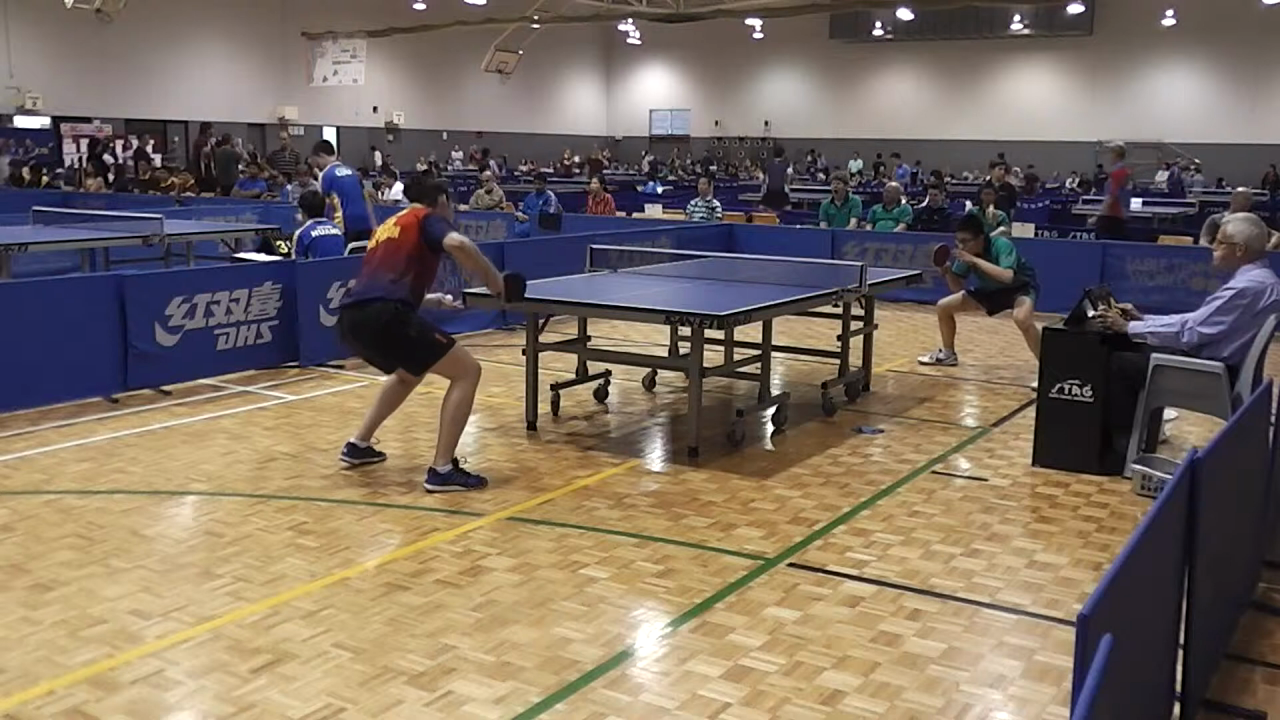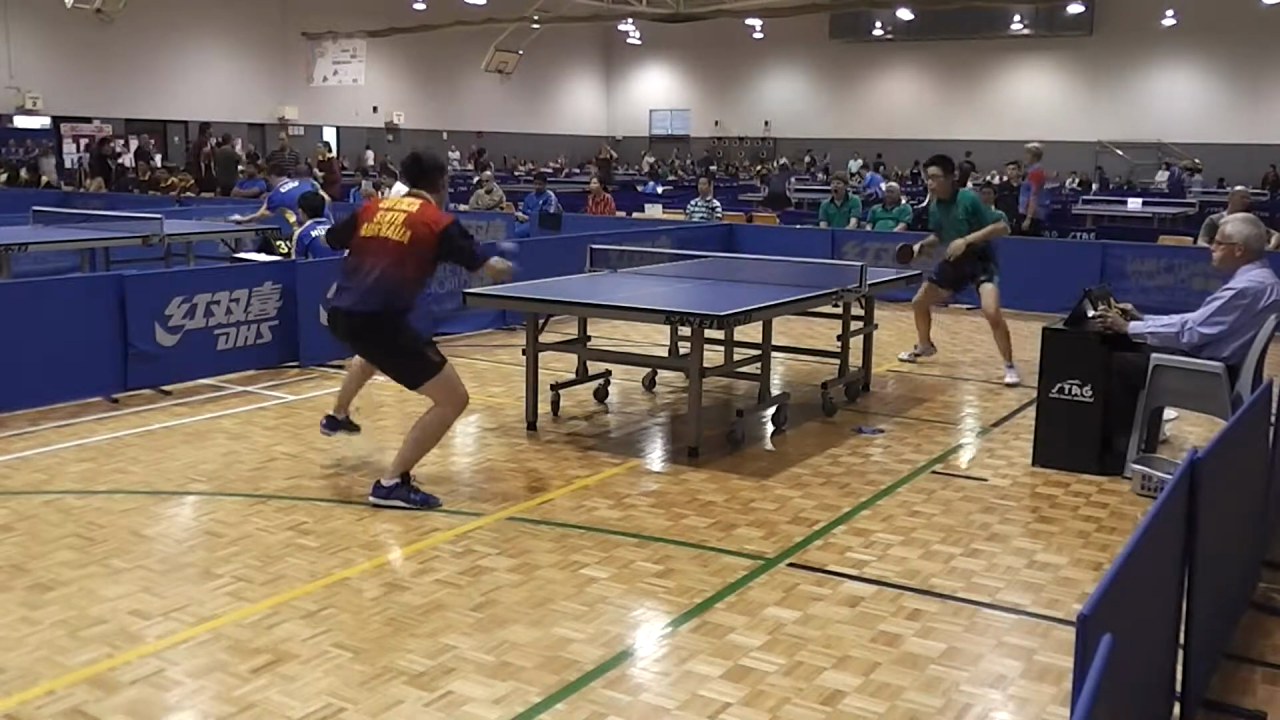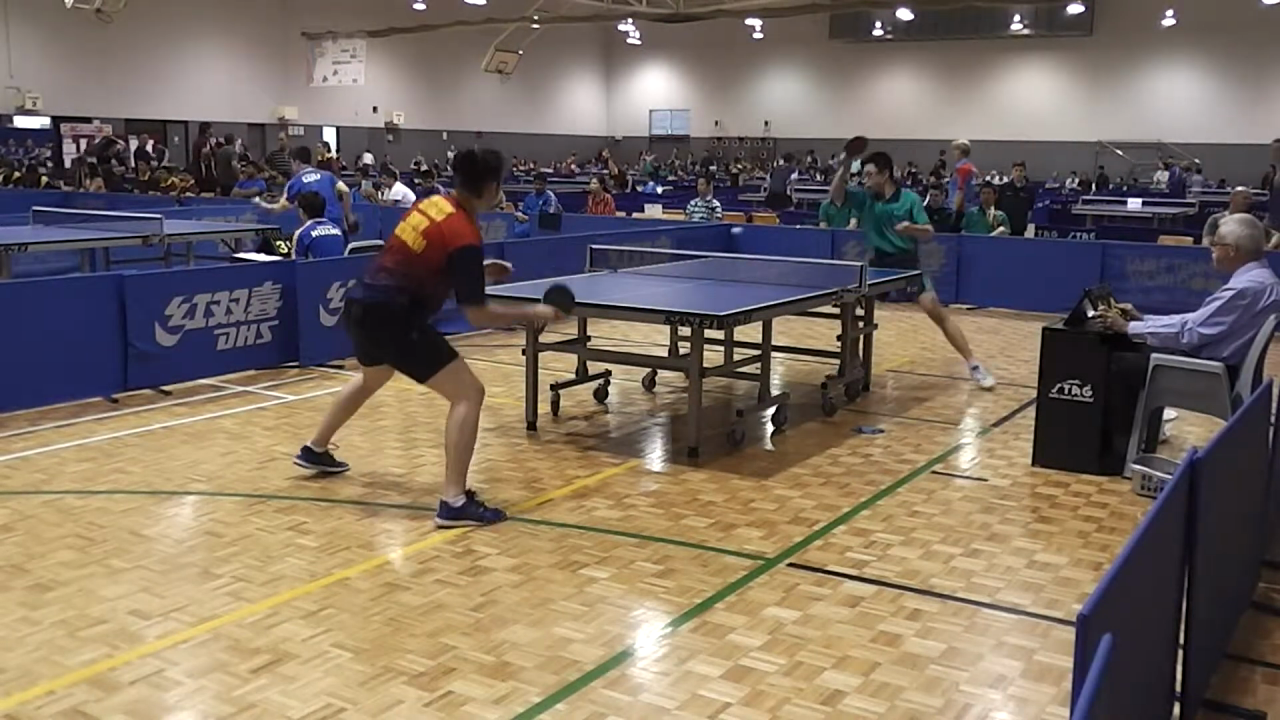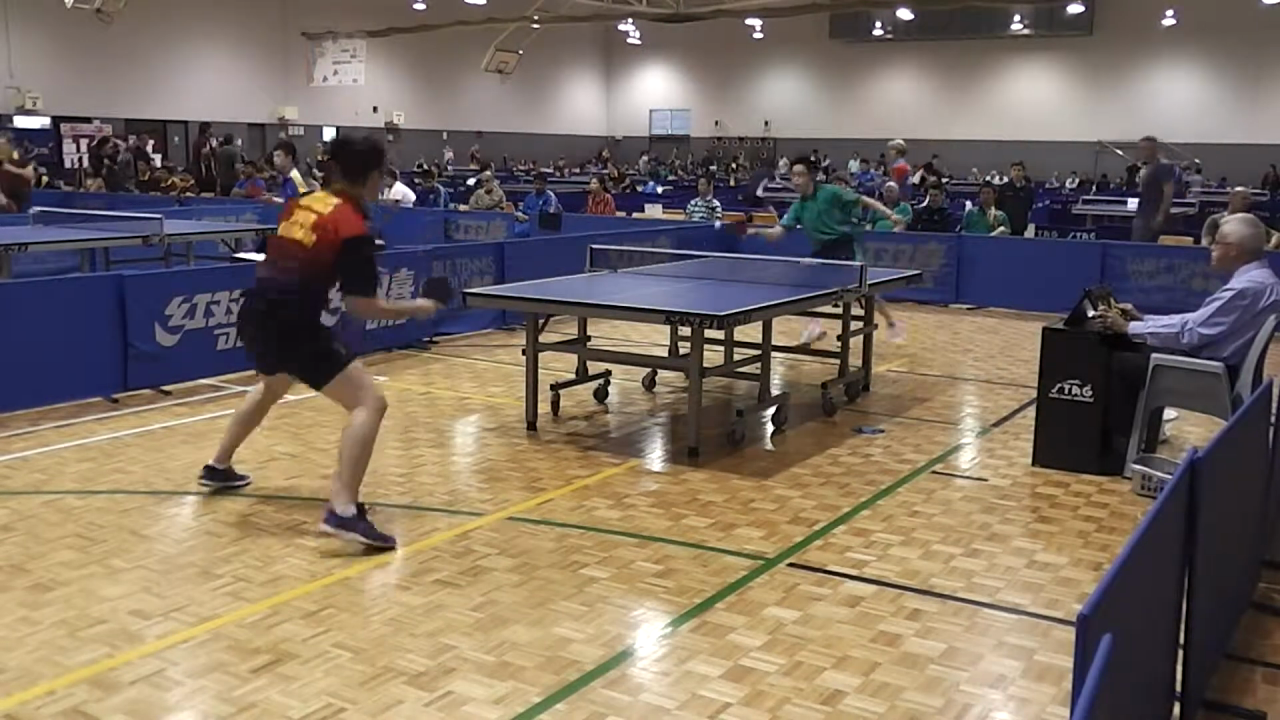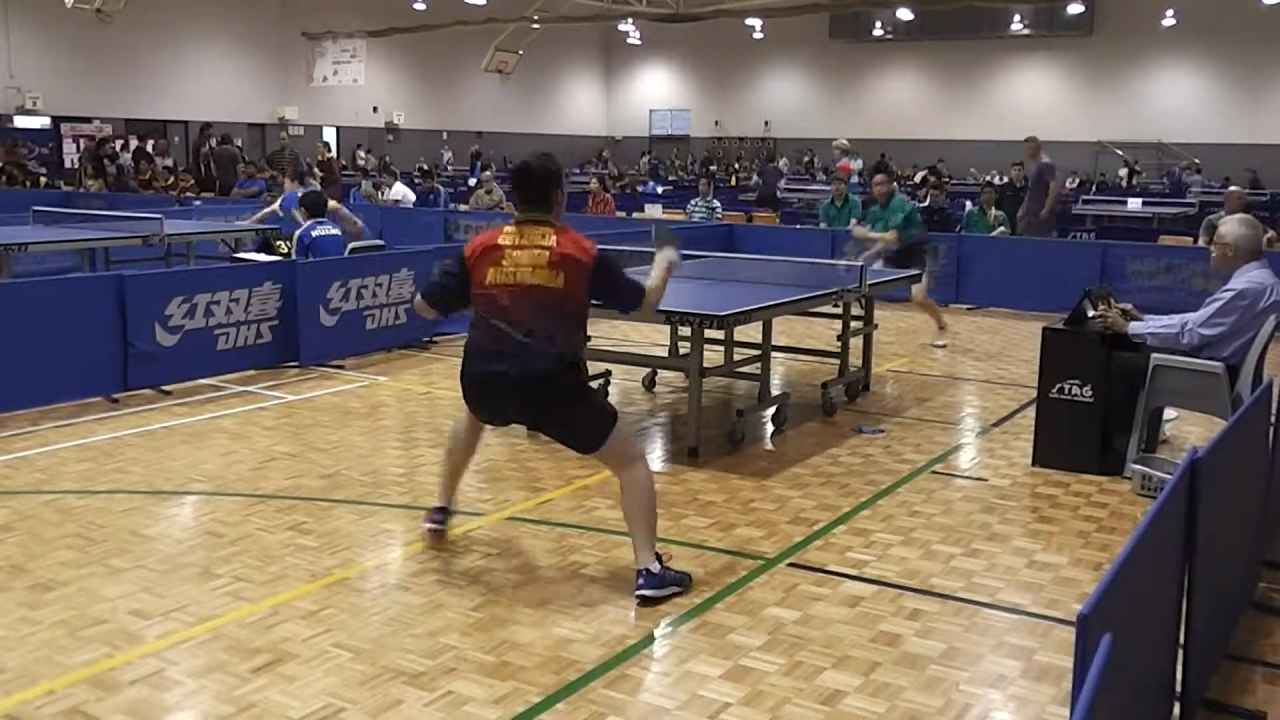
dt=1s
person 1, frame 1
left shoulder: (391, 225)
right shoulder: (426, 219)
right elbow: (457, 243)
left wrist: (429, 299)
right wrist: (491, 276)
left hip: (353, 319)
right hip: (384, 318)
left knee: (410, 374)
right knee: (466, 371)
left ankle: (357, 445)
right ankle: (442, 470)
person 1, frame 2
left shoulder: (372, 208)
right shoulder: (438, 222)
left elbow: (331, 241)
right elbow: (490, 269)
right wrist: (506, 267)
left hip: (341, 314)
right hip: (380, 321)
left knee: (374, 353)
right knee: (453, 399)
left ankle: (337, 415)
right ankle: (391, 483)
person 1, frame 3
left shoulder: (434, 203)
right shoulder: (463, 238)
right elbow: (477, 314)
left wrist: (482, 269)
right wrist: (533, 314)
left hip: (363, 307)
right hip: (388, 320)
left knee: (373, 376)
right knee: (468, 392)
left ankle: (315, 450)
right ankle: (454, 501)
person 1, frame 4
left shoulder: (304, 203)
right shoulder: (353, 228)
right elbow: (363, 309)
left wrist: (362, 270)
right wrist: (414, 307)
left hip: (258, 313)
right hip: (288, 323)
left knee: (270, 389)
right knee: (370, 402)
left ankle: (218, 467)
right ankle: (344, 512)
person 1, frame 5
left shoulder: (480, 247)
right shoulder: (582, 253)
left elbow: (428, 307)
right elbow: (643, 300)
left wrist: (481, 307)
right wrist: (663, 266)
left hip: (484, 378)
right hip: (548, 384)
left knee: (473, 418)
right knee: (630, 462)
left ankle: (440, 511)
right ankle: (649, 569)
person 2, frame 1
left shoulder: (1248, 287)
right shoulder: (1257, 278)
left elbow: (1190, 331)
right elbow: (1197, 320)
left wrist: (1128, 327)
right wrist: (1142, 317)
right hip: (1215, 364)
left knee: (1119, 363)
right knee: (1137, 351)
left ankle: (1124, 447)
person 2, frame 2
left shoulder: (1248, 287)
right shoulder: (1258, 278)
left elbow: (1190, 331)
right elbow: (1197, 320)
left wrist: (1129, 327)
right wrist: (1142, 318)
right hip: (1216, 365)
left knee: (1119, 364)
right knee: (1140, 352)
left ankle: (1122, 449)
right ankle: (1139, 441)
person 2, frame 3
left shoulder: (1248, 288)
right shoulder: (1258, 279)
left elbow: (1189, 332)
right elbow: (1197, 320)
left wrist: (1128, 327)
right wrist: (1142, 318)
right hip: (1216, 365)
left knee: (1120, 364)
right knee: (1142, 352)
left ankle: (1123, 447)
right ankle: (1140, 440)
person 2, frame 4
left shoulder: (1248, 287)
right shoulder: (1257, 279)
left elbow: (1190, 332)
right elbow: (1197, 320)
left wrist: (1128, 328)
right wrist: (1143, 318)
right hip: (1215, 364)
left knee: (1120, 364)
right knee: (1139, 352)
left ankle: (1123, 445)
person 2, frame 5
left shoulder: (1249, 287)
right shoulder: (1258, 279)
left elbow: (1190, 332)
right elbow: (1197, 320)
left wrist: (1128, 328)
right wrist: (1143, 318)
right hip: (1215, 364)
left knee: (1119, 364)
right knee: (1137, 352)
left ankle: (1124, 446)
person 3, frame 1
left shoulder: (1002, 245)
right shoulder: (965, 252)
left elbow: (1007, 276)
right elbow: (957, 287)
left wrist: (975, 260)
right wrist: (947, 272)
left hip: (1020, 287)
right hip: (990, 290)
left knee: (1022, 318)
right knee: (943, 307)
right ankle: (948, 354)
person 3, frame 2
left shoulder: (969, 199)
right shoulder: (933, 205)
left elbow: (1000, 226)
left wrist: (965, 240)
right wrist: (921, 245)
left hip: (979, 259)
right hip: (953, 260)
left knee: (992, 312)
right knee: (919, 302)
left ankle: (1010, 366)
right ankle: (924, 346)
person 3, frame 3
left shoulder: (909, 199)
right shoulder: (867, 196)
left elbow: (928, 232)
right elbow: (835, 194)
left wrist: (913, 229)
right wrist: (844, 169)
left hip: (907, 262)
right hip: (880, 262)
left knee: (937, 314)
left ankle: (974, 365)
person 3, frame 4
left shoulder: (830, 192)
right shoulder: (797, 207)
left elbow: (863, 200)
right elbow: (778, 233)
left wrist: (889, 214)
right wrist: (757, 231)
left hip: (845, 246)
right hip: (823, 249)
left ankle: (890, 324)
right ankle: (815, 326)
person 3, frame 5
left shoulder: (900, 203)
right shoulder: (879, 208)
left elbow: (892, 237)
left wrist: (864, 233)
right wrist: (871, 253)
left hip: (916, 251)
right hip: (897, 252)
left knee: (919, 298)
left ankle: (942, 329)
